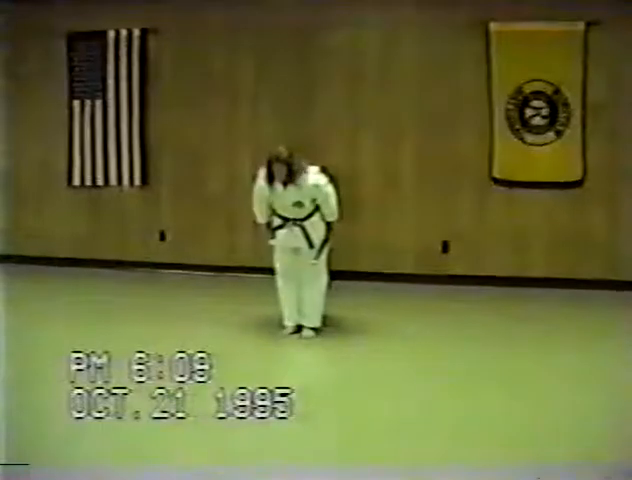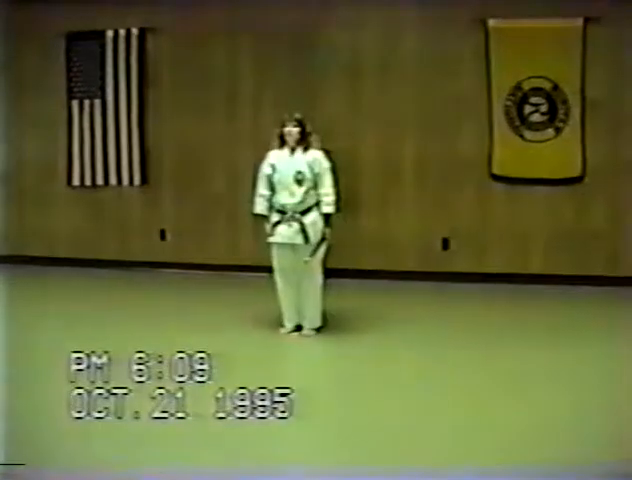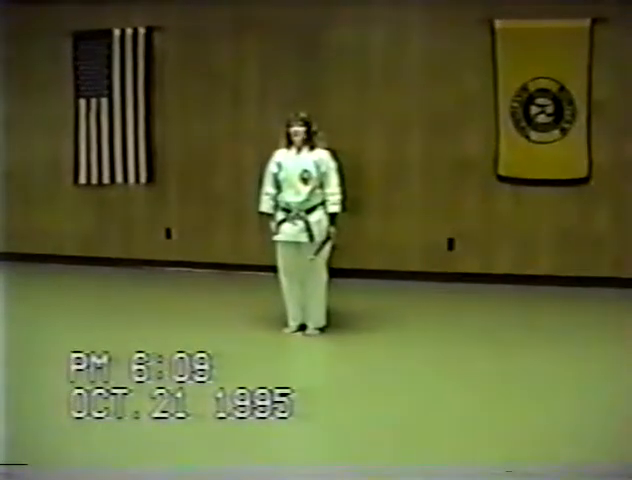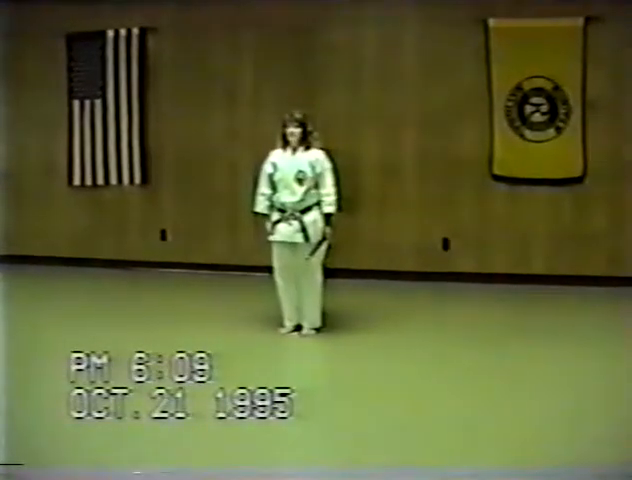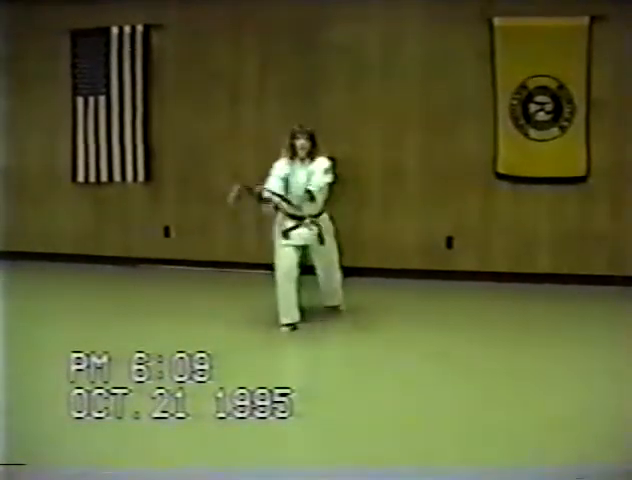
dt=1s
person 1, frame 1
left shoulder: (312, 181)
right shoulder: (263, 183)
left elbow: (329, 202)
right elbow: (260, 206)
left wrist: (328, 227)
right wrist: (268, 226)
left hip: (311, 226)
right hip: (283, 227)
left knee: (313, 273)
right knee: (284, 273)
left ankle: (311, 322)
right ankle: (291, 321)
person 1, frame 2
left shoulder: (316, 157)
right shoulder: (272, 158)
left elbow: (326, 190)
right elbow: (263, 190)
left wrist: (326, 223)
right wrist: (266, 220)
left hip: (309, 221)
right hip: (281, 222)
left knee: (310, 272)
right knee: (283, 272)
left ankle: (311, 322)
right ankle: (291, 320)
person 1, frame 3
left shoulder: (322, 156)
right shoulder: (279, 157)
left elbow: (332, 190)
right elbow: (269, 189)
left wrist: (332, 221)
right wrist: (271, 218)
left hip: (314, 220)
right hip: (286, 221)
left knee: (314, 272)
right knee: (288, 271)
left ankle: (315, 321)
right ankle: (295, 320)
person 1, frame 4
left shoulder: (317, 157)
right shoulder: (274, 157)
left elbow: (328, 191)
right elbow: (264, 189)
left wrist: (327, 222)
right wrist: (267, 218)
left hip: (309, 221)
right hip: (282, 221)
left knee: (309, 273)
right knee: (284, 272)
left ankle: (311, 322)
right ankle: (291, 320)
person 1, frame 5
left shoulder: (323, 164)
right shoulder: (282, 165)
left elbow: (318, 186)
right elbow: (272, 188)
left wrist: (304, 198)
right wrist: (269, 197)
left hip: (317, 223)
right hip: (288, 224)
left knee: (328, 266)
right knee: (286, 270)
left ankle: (333, 301)
right ankle: (288, 318)
